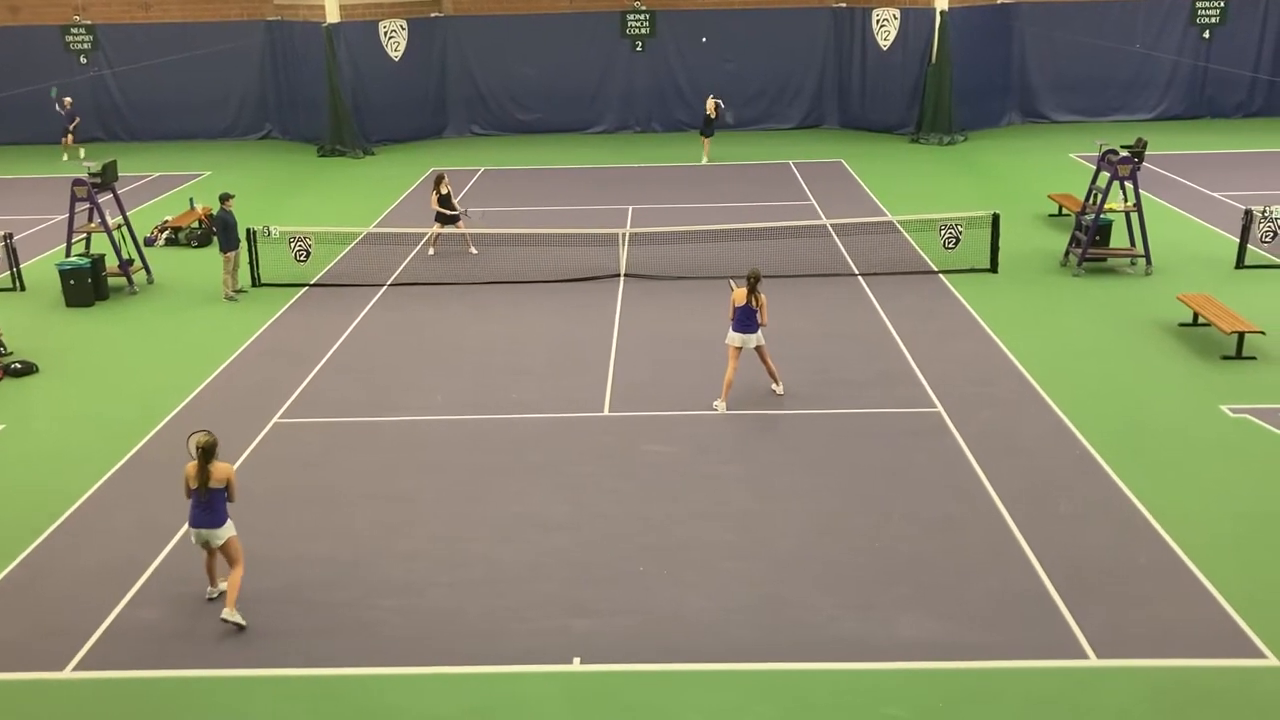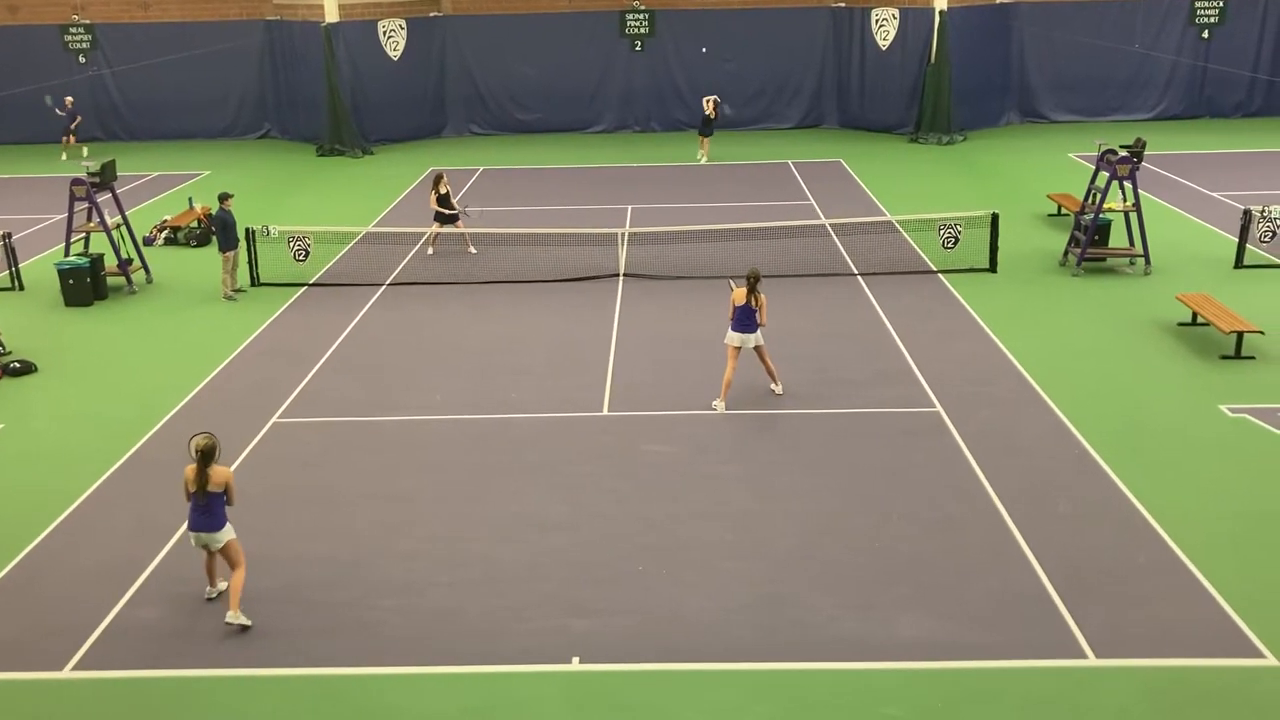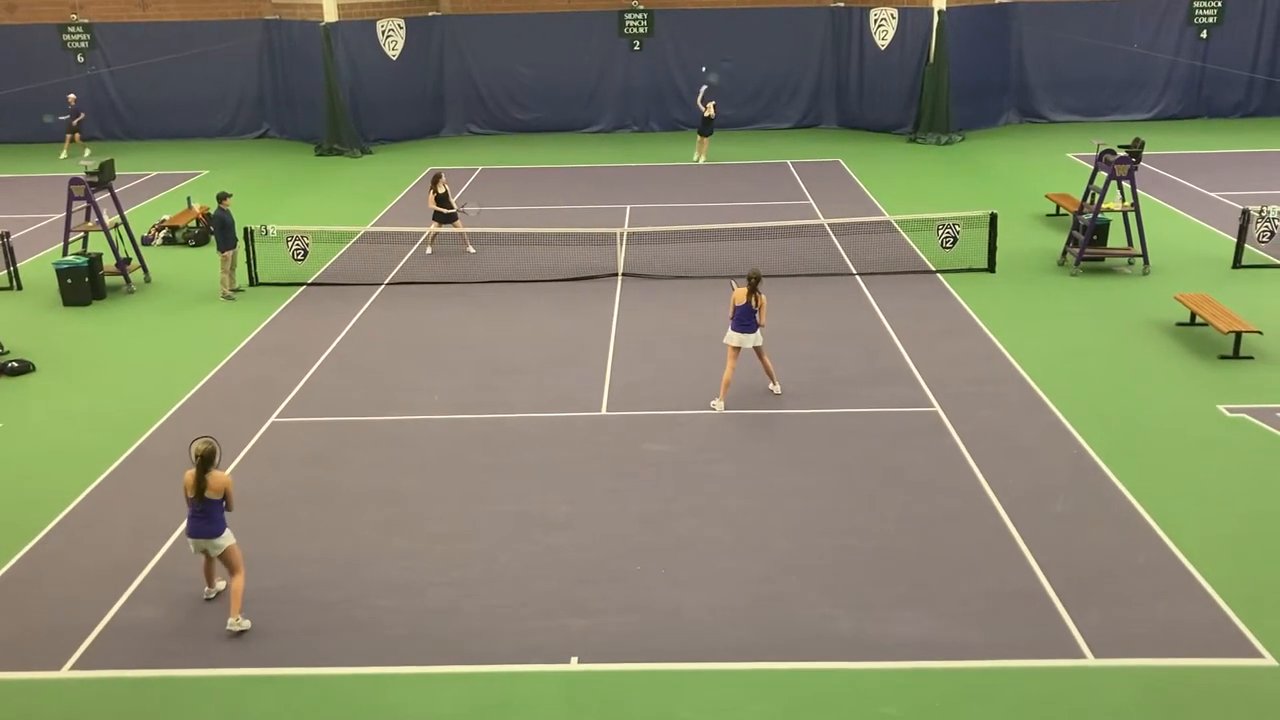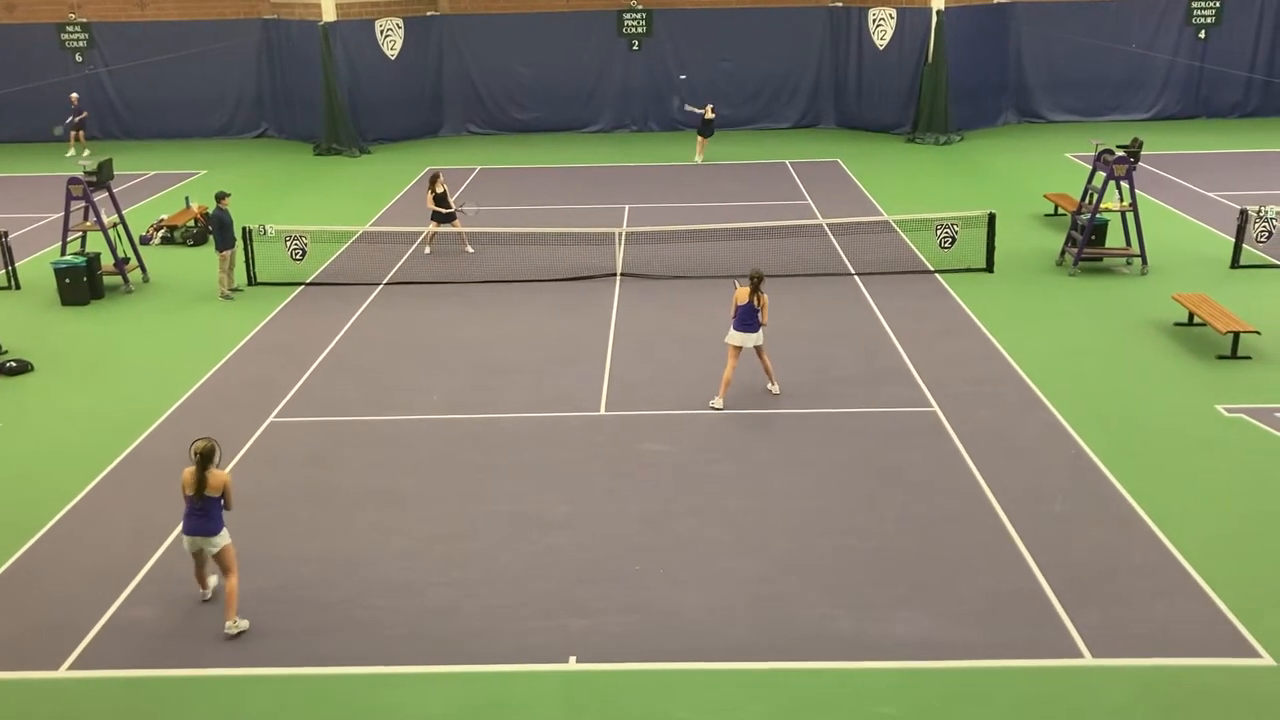
dt=0.1s
person 1, frame 1
left shoulder: (190, 469)
right shoulder: (226, 470)
right elbow: (232, 498)
left hip: (196, 526)
right hip: (219, 525)
left knee: (211, 552)
right knee: (237, 565)
left ankle: (214, 587)
right ankle: (230, 610)
person 1, frame 2
left shoulder: (189, 472)
right shoulder: (225, 474)
right elbow: (230, 502)
left hip: (195, 529)
right hip: (217, 528)
left knee: (210, 553)
right knee: (239, 567)
left ankle: (213, 587)
right ankle: (233, 613)
person 1, frame 3
left shoulder: (188, 477)
right shoulder: (224, 479)
right elbow: (230, 508)
left hip: (193, 534)
right hip: (217, 533)
left knee: (209, 556)
right knee: (238, 572)
left ankle: (211, 588)
right ankle: (234, 619)
person 1, frame 4
left shoulder: (186, 474)
right shoulder: (223, 478)
right elbow: (228, 507)
left hip: (189, 532)
right hip: (213, 534)
left knee: (199, 562)
right knee: (231, 574)
left ankle: (205, 589)
right ankle: (231, 622)
